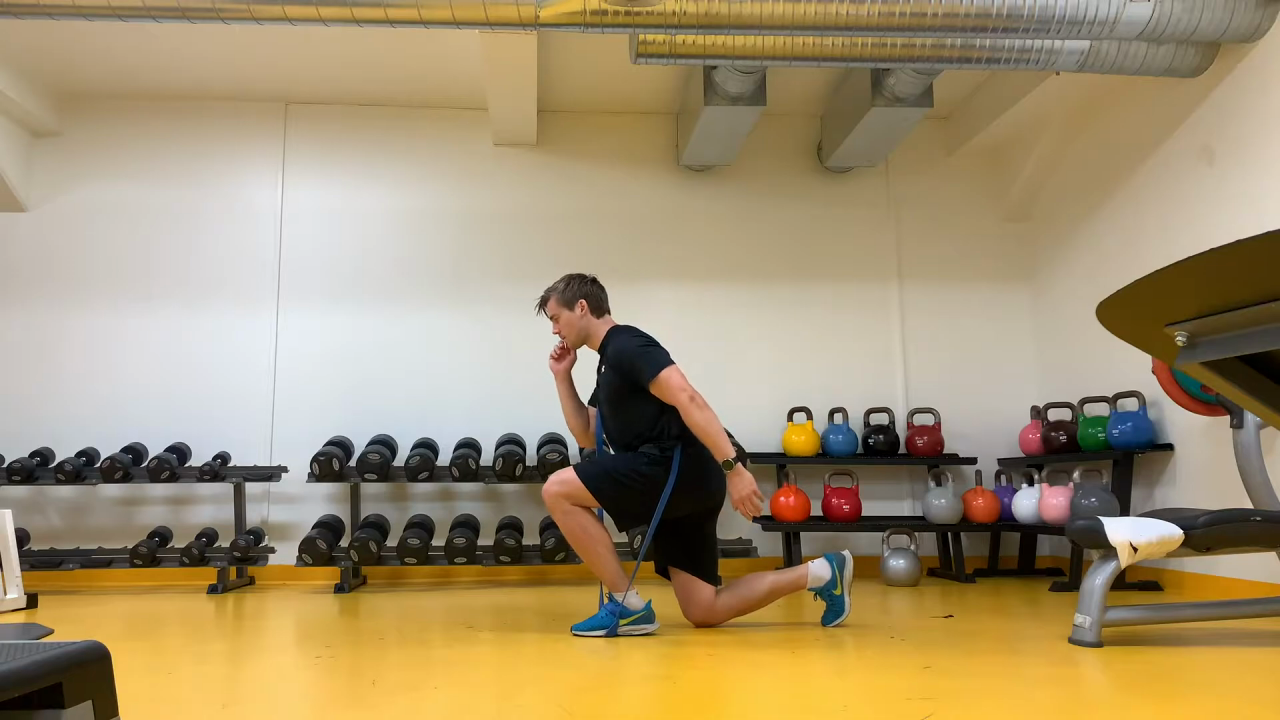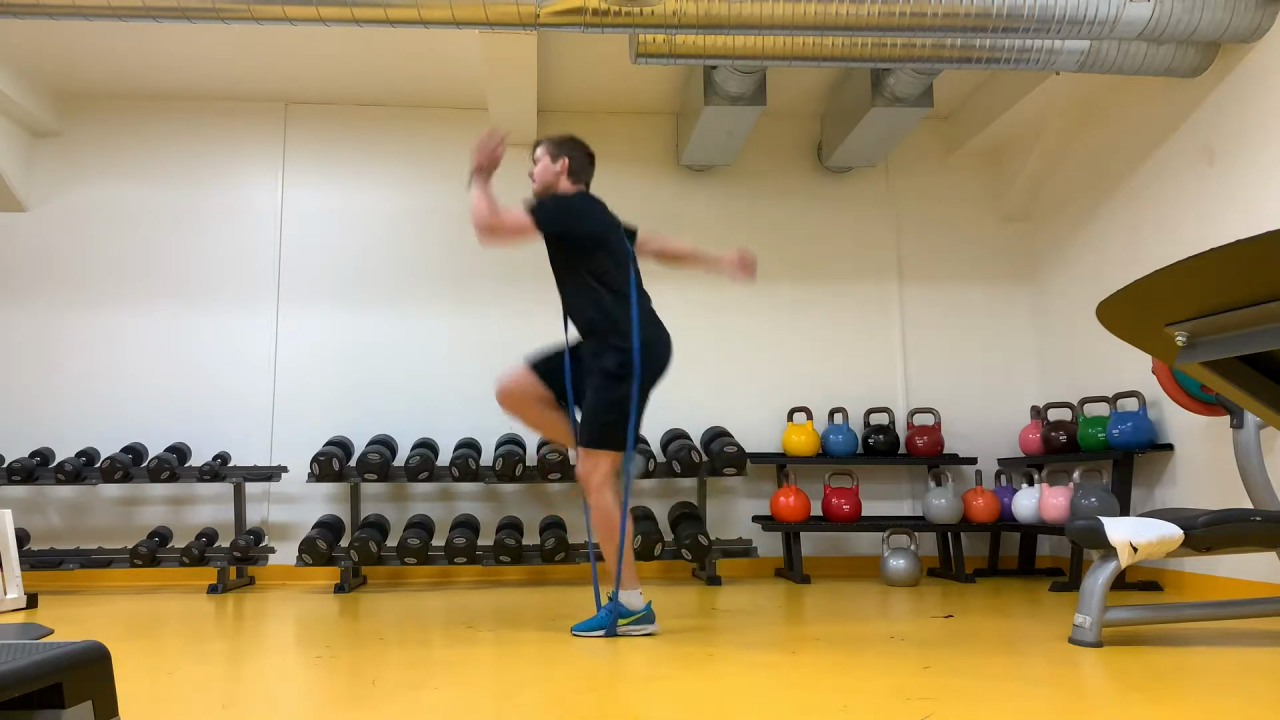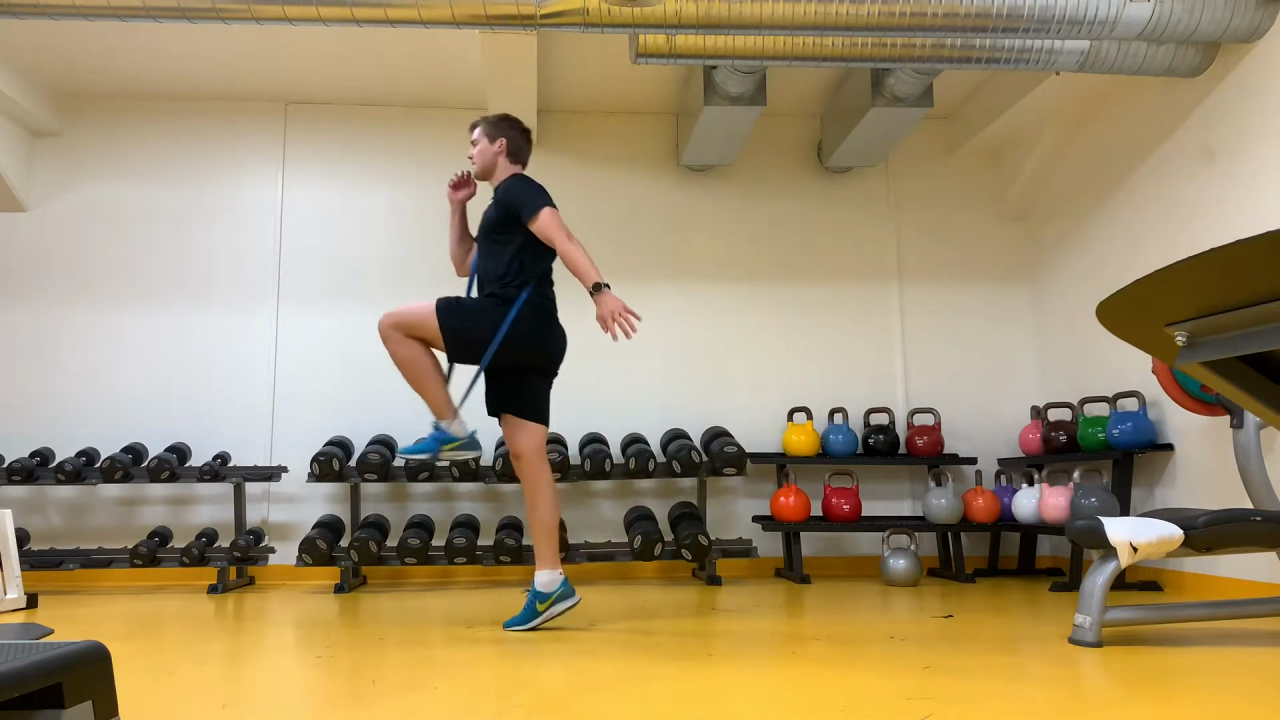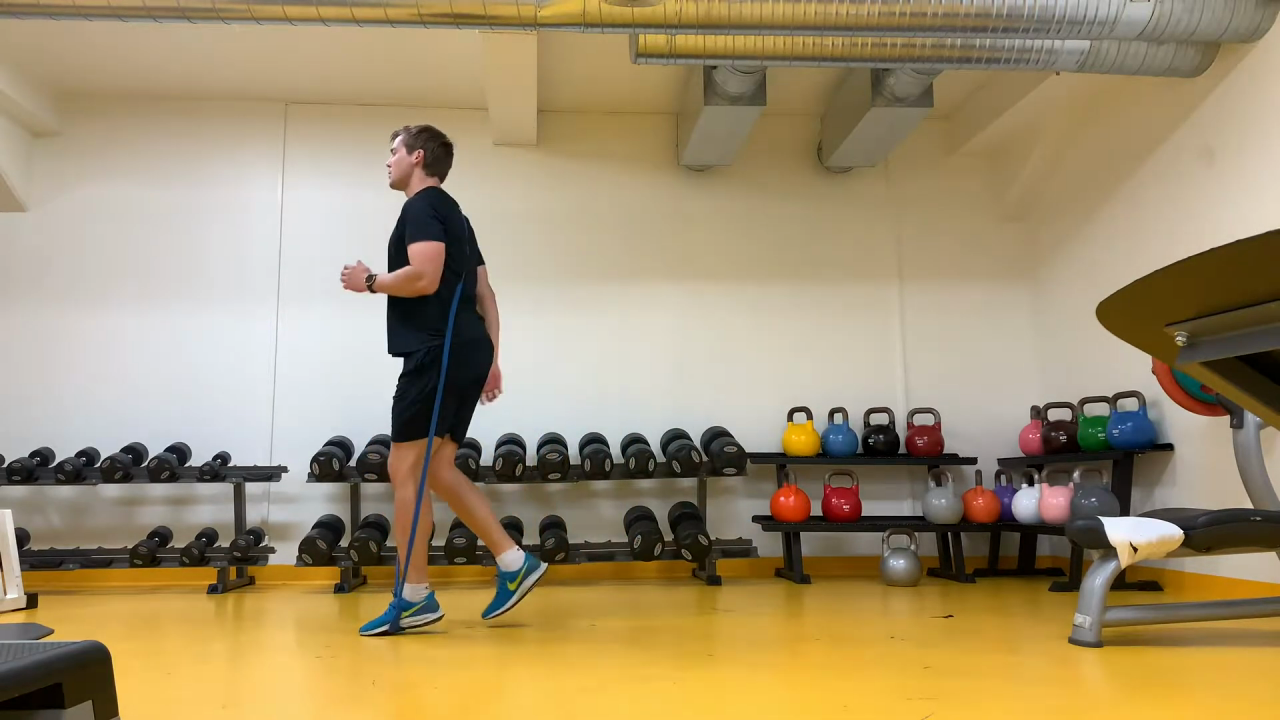
dt=0.7s
person 1, frame 1
left shoulder: (626, 347)
right shoulder: (610, 361)
left elbow: (688, 399)
right elbow: (586, 435)
left wrist: (733, 467)
right wrist: (563, 377)
left hip: (677, 466)
right hip: (679, 480)
left knee: (558, 490)
right knee: (704, 611)
left ankle: (628, 605)
right ankle: (823, 572)
person 1, frame 2
left shoulder: (566, 209)
right shoulder: (588, 219)
left elbow: (489, 226)
right elbow: (655, 245)
left wrist: (480, 176)
right wrist: (718, 261)
left hip: (626, 354)
right hip: (610, 351)
left knee: (596, 475)
right knee: (512, 392)
left ankle: (630, 604)
person 1, frame 3
left shoulder: (519, 190)
right shoulder: (503, 205)
left elbow: (562, 239)
right elbow: (464, 264)
left wrist: (600, 291)
right wrist: (458, 208)
left hip: (516, 322)
right hip: (525, 337)
left knee: (394, 323)
right knee: (527, 456)
left ankle: (450, 429)
right ankle: (550, 585)
person 1, frame 4
left shoulder: (422, 206)
right shoulder: (450, 215)
left elbow: (424, 278)
right elbow: (483, 294)
left wrist: (370, 282)
right wrist: (491, 360)
left hip: (438, 354)
right hip: (458, 354)
left knee: (404, 469)
right knee: (438, 471)
left ankle: (415, 597)
right ankle: (514, 562)
